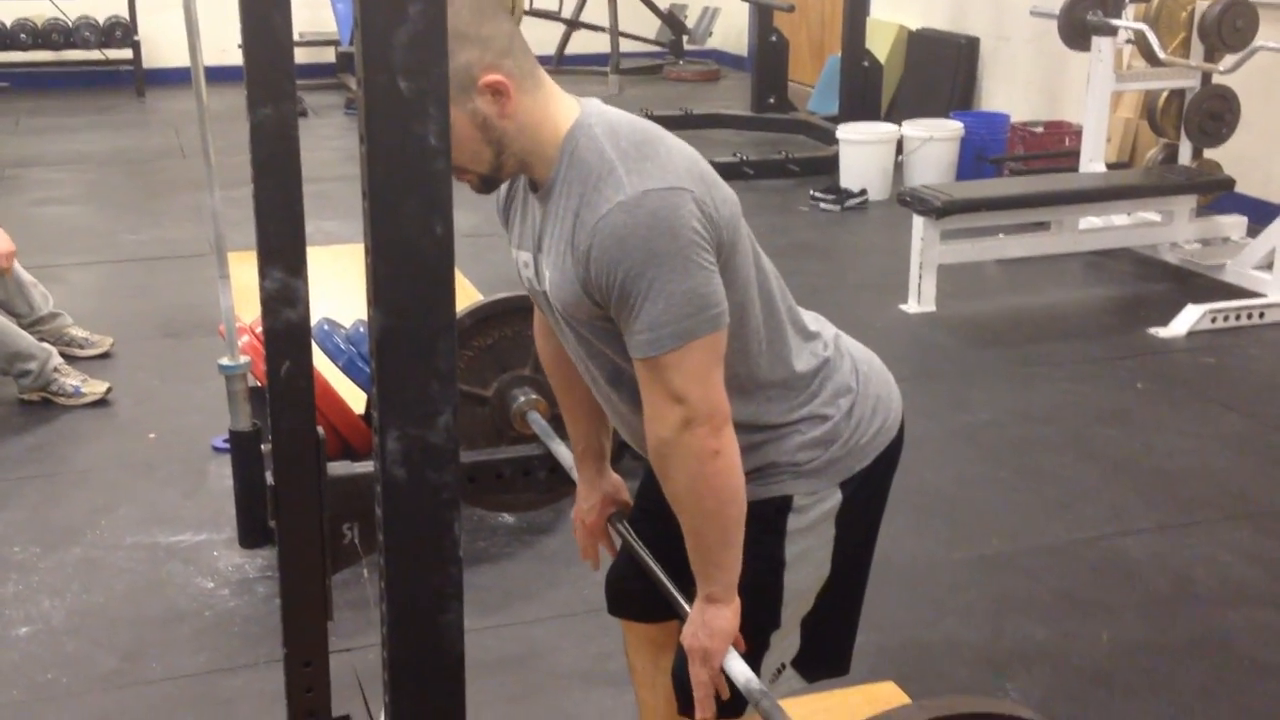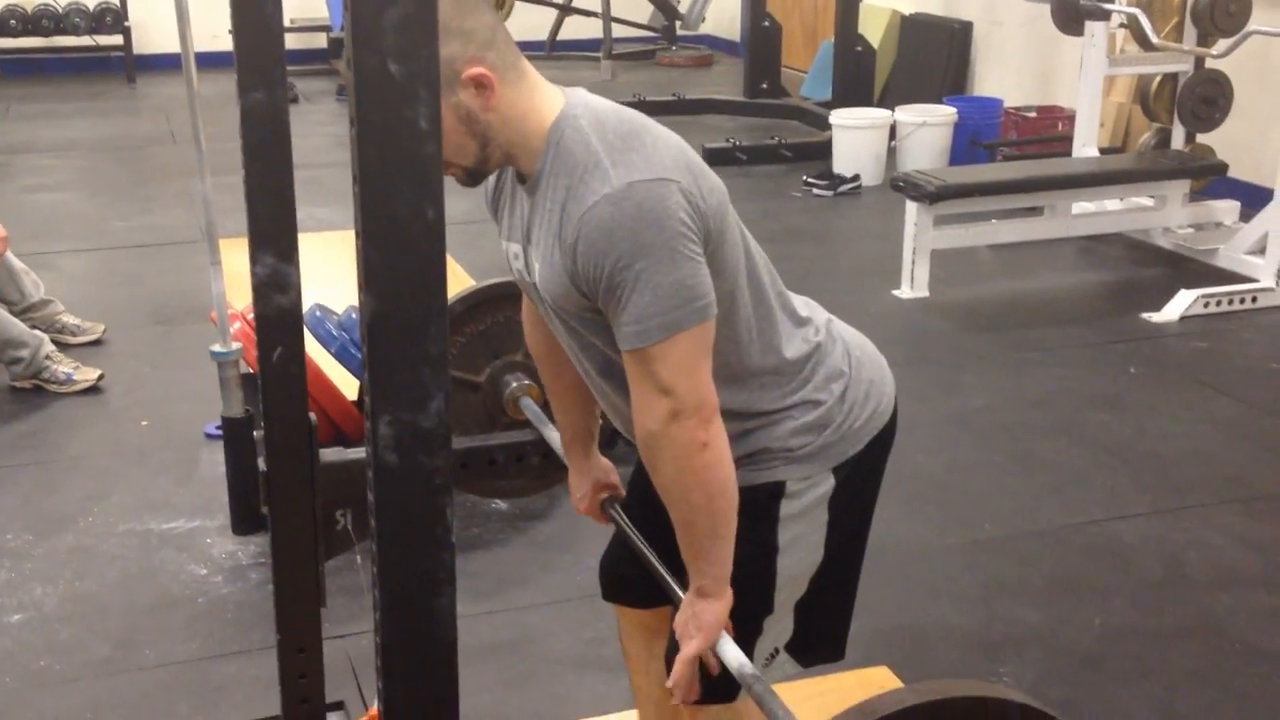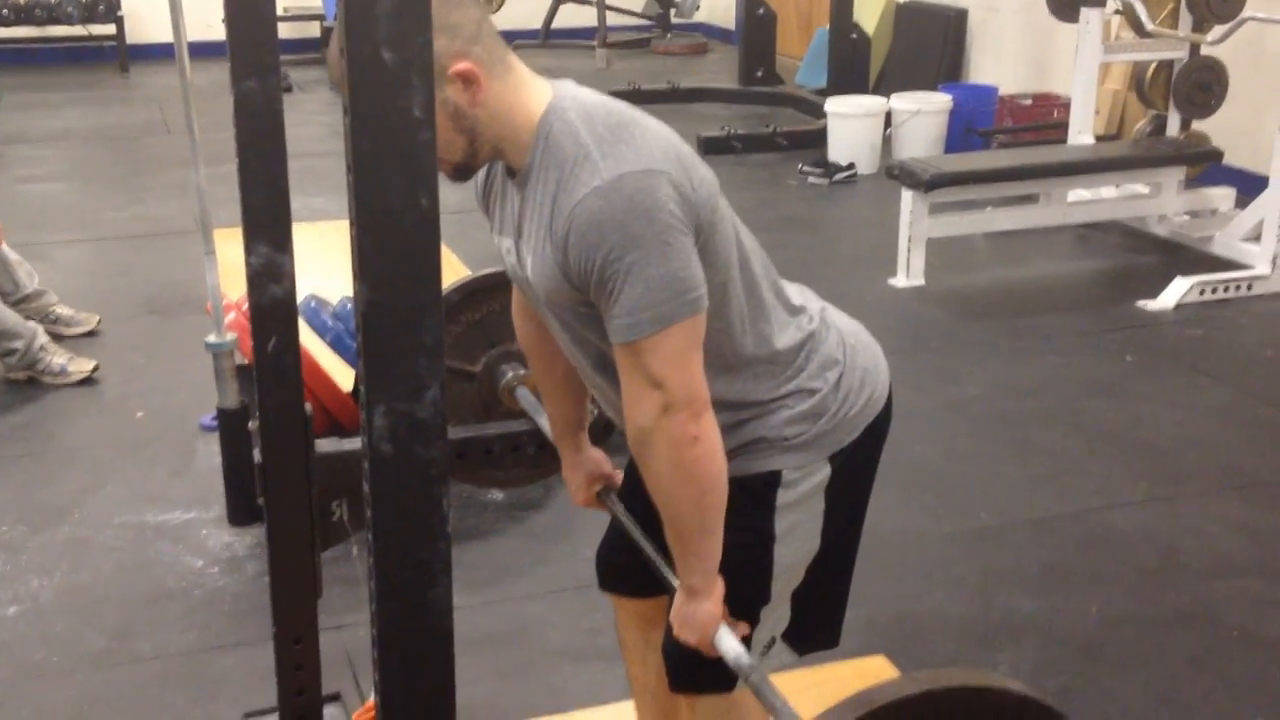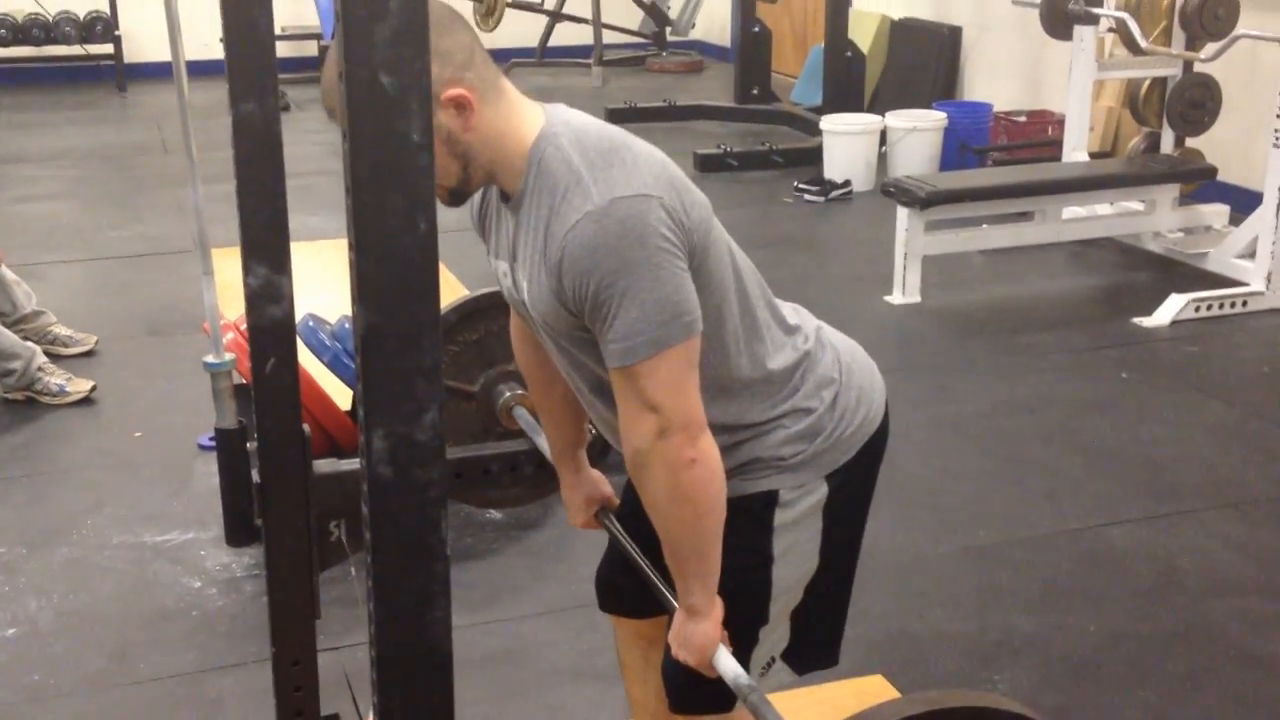
dt=0.2s
person 1, frame 1
left shoulder: (635, 208)
right shoulder: (526, 171)
left elbow: (693, 427)
right elbow: (559, 330)
left wrist: (719, 601)
right wrist: (592, 474)
left hip: (817, 446)
right hip: (728, 436)
right knee: (640, 605)
person 1, frame 2
left shoulder: (622, 198)
right shoulder: (519, 160)
left elbow: (679, 418)
right elbow: (551, 319)
left wrist: (711, 594)
right wrist: (582, 460)
left hip: (804, 432)
right hip: (730, 422)
right knee: (640, 590)
person 1, frame 3
left shoulder: (610, 191)
right shoulder: (507, 154)
left elbow: (669, 409)
right elbow: (540, 310)
left wrist: (704, 584)
right wrist: (573, 449)
left hip: (800, 418)
right hip: (721, 412)
right knee: (635, 582)
person 1, frame 4
left shoulder: (603, 216)
right shoulder: (502, 177)
left elbow: (669, 434)
right elbow: (537, 332)
left wrist: (700, 602)
right wrist: (572, 469)
left hip: (800, 437)
right hip: (722, 427)
right knee: (634, 603)
